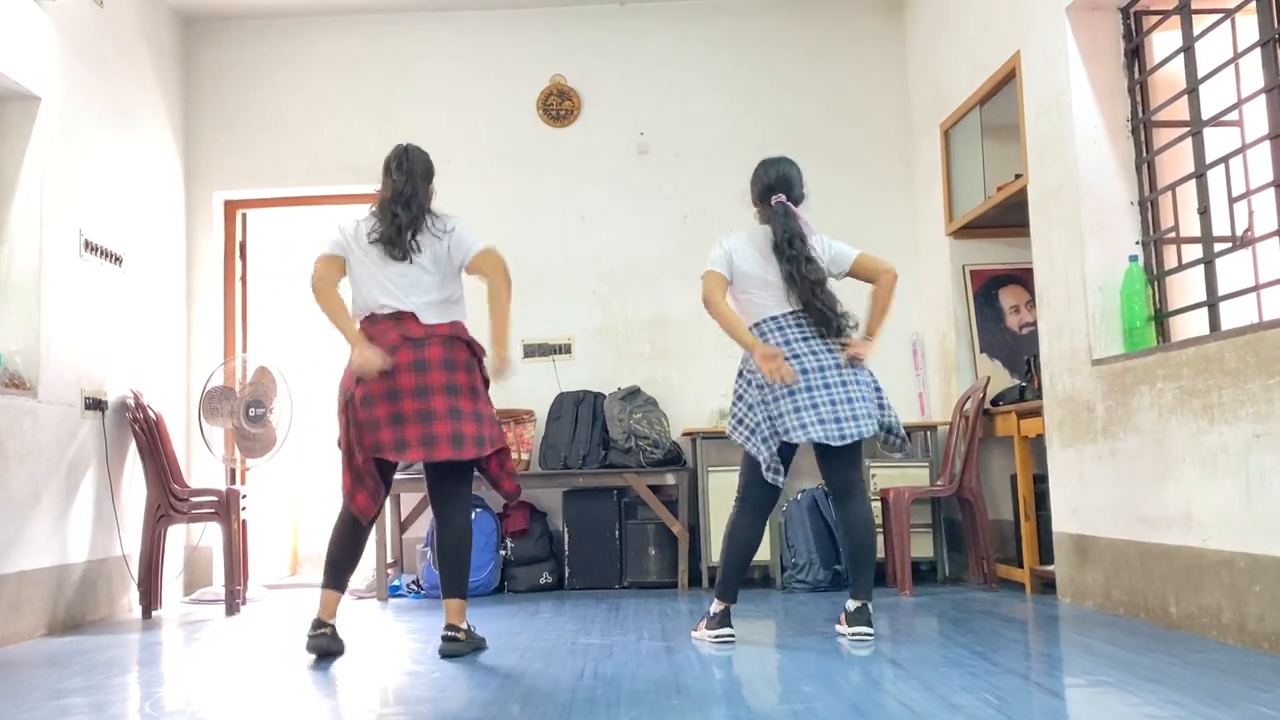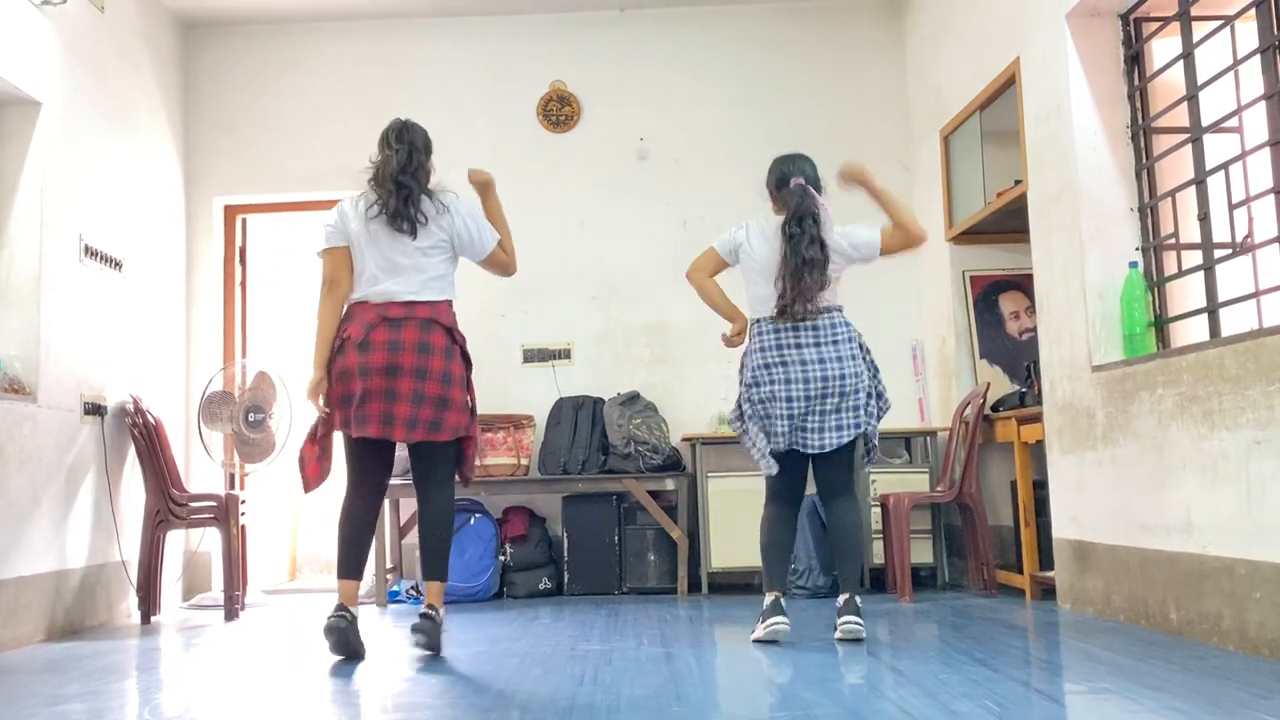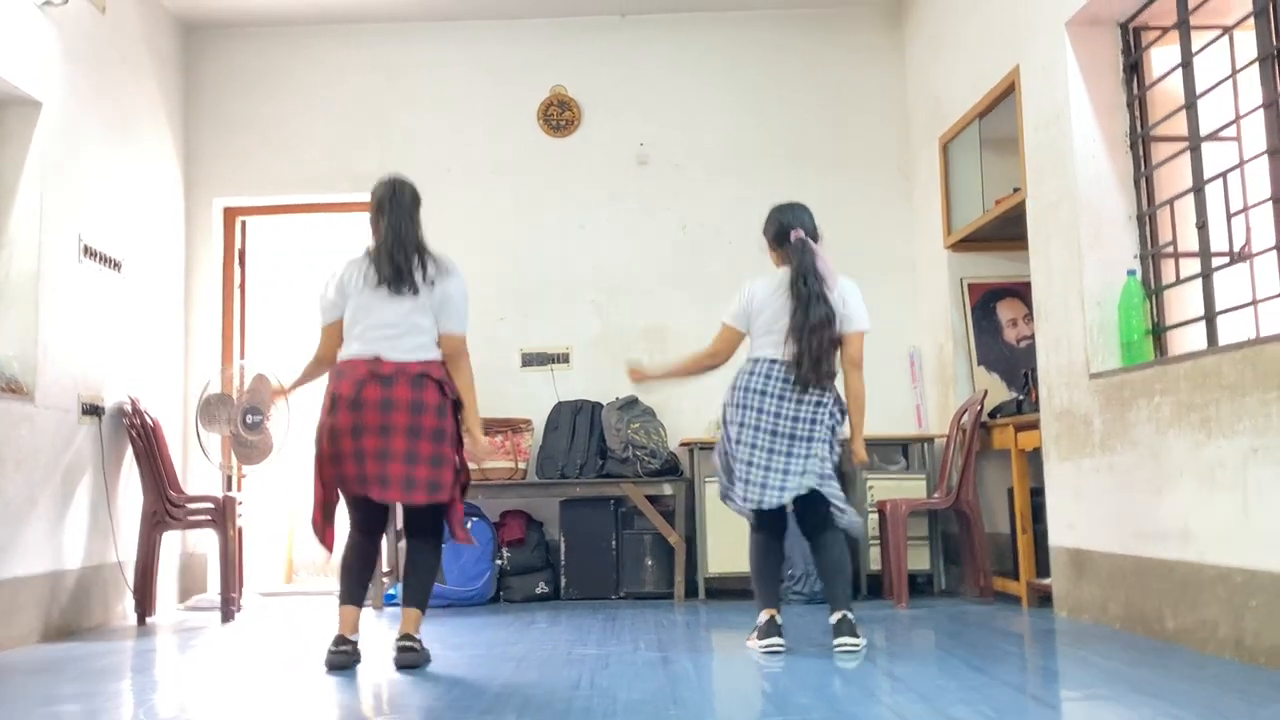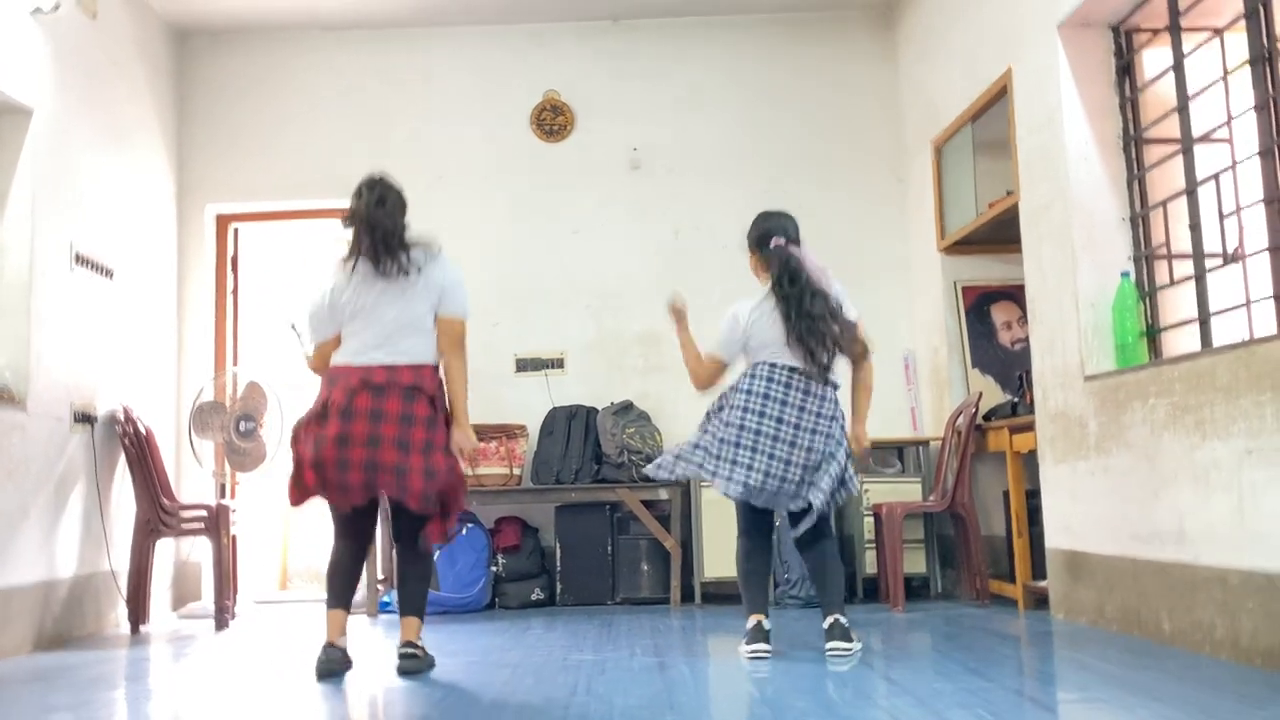
dt=0.4s
person 1, frame 1
left shoulder: (353, 233)
right shoulder: (448, 232)
left elbow: (322, 282)
right elbow: (495, 269)
left wrist: (357, 343)
right wrist: (500, 341)
left hip: (382, 367)
right hip: (443, 363)
left knee: (362, 497)
right knee: (451, 499)
left ankle: (324, 621)
right ankle: (456, 626)
person 1, frame 2
left shoulder: (348, 212)
right shoulder: (450, 208)
left elbow: (333, 290)
right elbow: (506, 264)
left wrist: (320, 366)
right wrist: (488, 193)
left hip: (364, 347)
right hip: (429, 347)
left knee: (365, 486)
right knee: (434, 485)
left ankle: (345, 608)
right ankle: (431, 609)
person 1, frame 3
left shoulder: (348, 273)
right shoulder: (443, 274)
left elbow: (328, 352)
right elbow: (454, 353)
left wrist: (290, 384)
right wrist: (472, 418)
left hip: (353, 398)
right hip: (418, 399)
left knee: (364, 528)
right knee: (424, 530)
left ankle: (345, 636)
right ankle: (409, 636)
person 1, frame 4
left shoulder: (340, 277)
right shoulder: (435, 264)
left elbow: (322, 362)
right elbow: (452, 348)
right wrist: (461, 421)
left hip: (350, 407)
right hip: (411, 406)
left knee: (352, 536)
right knee: (413, 535)
left ankle: (334, 642)
right ankle: (410, 642)
person 2, frame 1
left shoulder: (733, 246)
right shoulder: (818, 244)
left elbow: (713, 298)
right elbow: (885, 274)
left wrist: (759, 351)
right wrist: (865, 338)
left hip: (776, 374)
right hip: (833, 367)
left knee: (754, 500)
right knee: (849, 491)
left ankle: (720, 612)
right ankle: (858, 608)
person 2, frame 2
left shoulder: (749, 234)
right shoulder: (839, 236)
left elbow: (696, 273)
right elbow: (914, 236)
left wrist: (737, 318)
right wrist: (870, 185)
left hip: (771, 364)
right hip: (833, 359)
left knee: (782, 495)
right knee: (839, 491)
left ankle: (773, 601)
right ankle: (849, 599)
person 2, frame 3
left shoulder: (756, 291)
right shoulder: (843, 289)
left elbow: (715, 357)
right elbow: (853, 366)
left wrist: (656, 374)
right wrist: (856, 435)
left hip: (755, 404)
right hip: (810, 412)
left knee: (767, 525)
right knee: (822, 523)
left ankle: (769, 619)
right ankle: (843, 618)
person 2, frame 4
left shoulder: (745, 314)
right shoulder: (827, 295)
left elbow: (703, 379)
right elbow: (861, 359)
left wrist: (683, 327)
right wrist: (858, 424)
left hip: (754, 419)
right hip: (814, 422)
left knee: (754, 533)
right knee: (814, 532)
left ankle: (757, 624)
right ankle: (835, 621)
